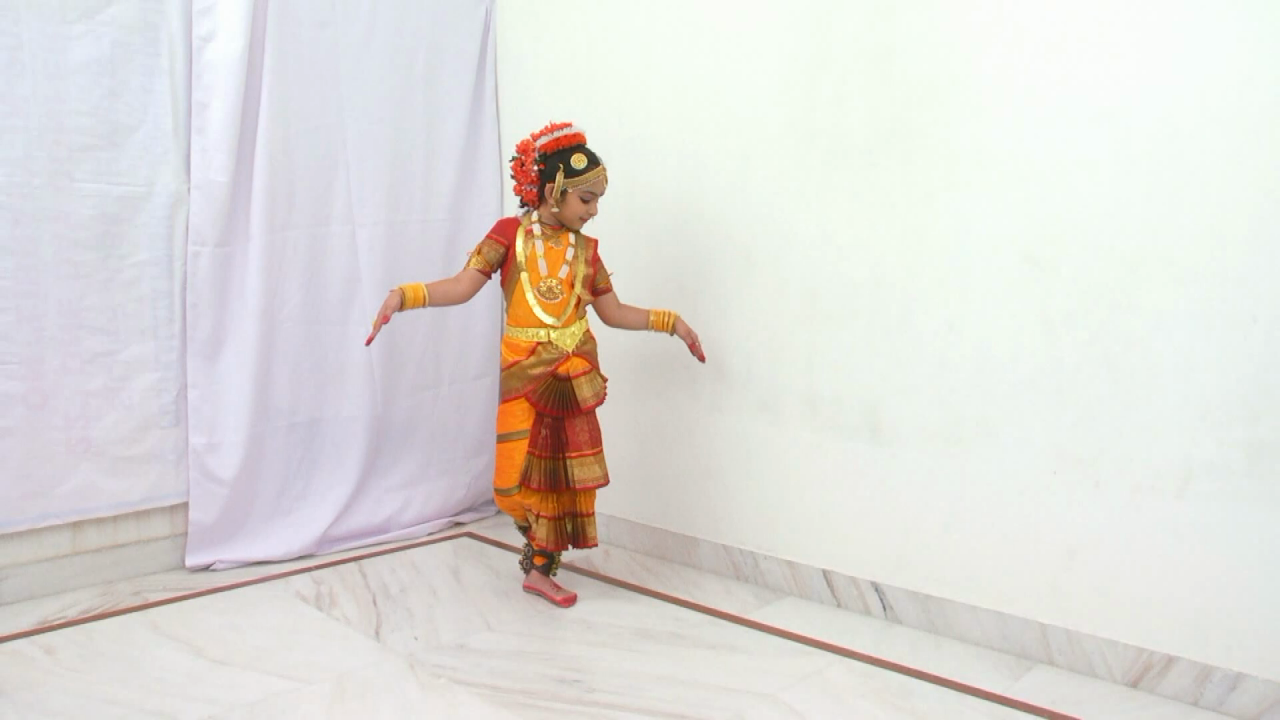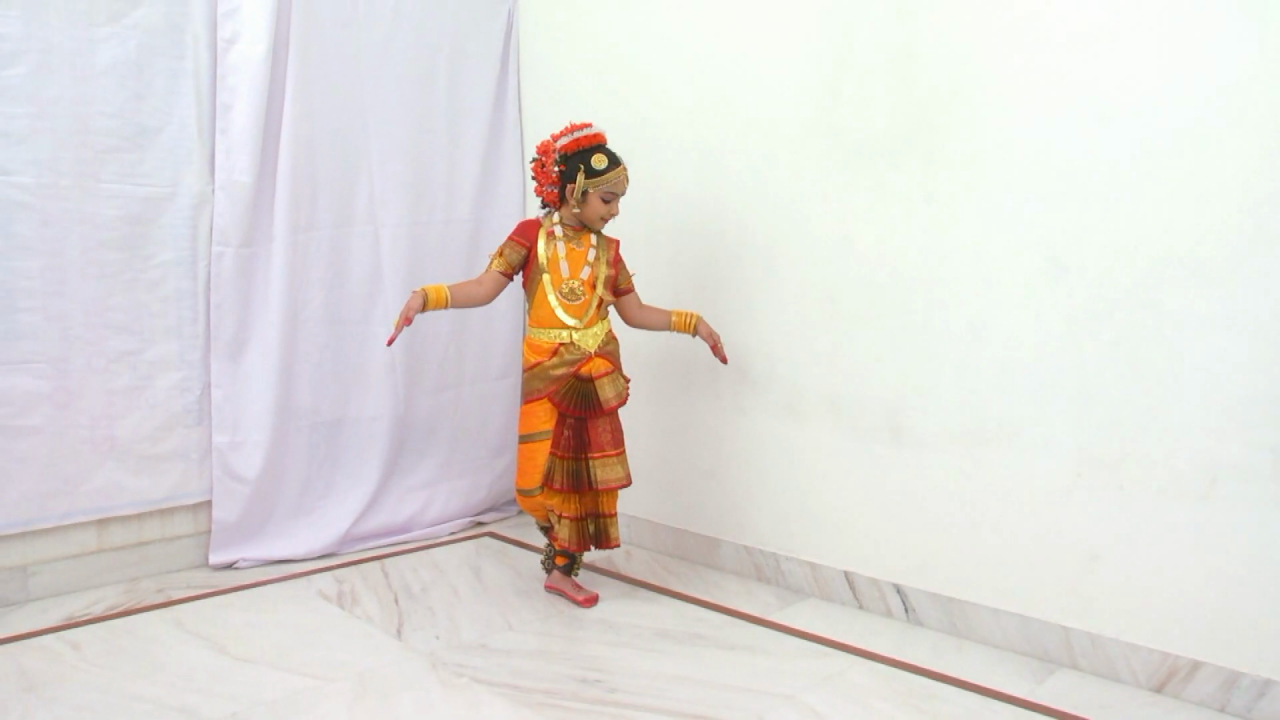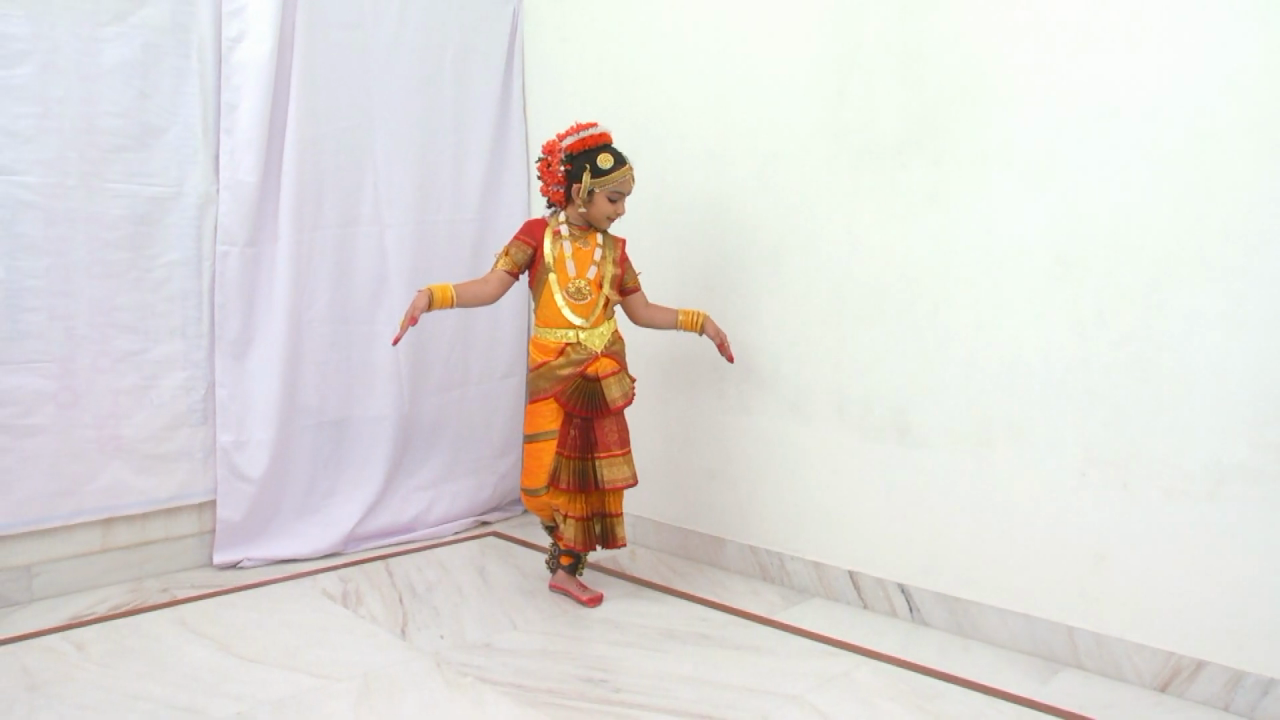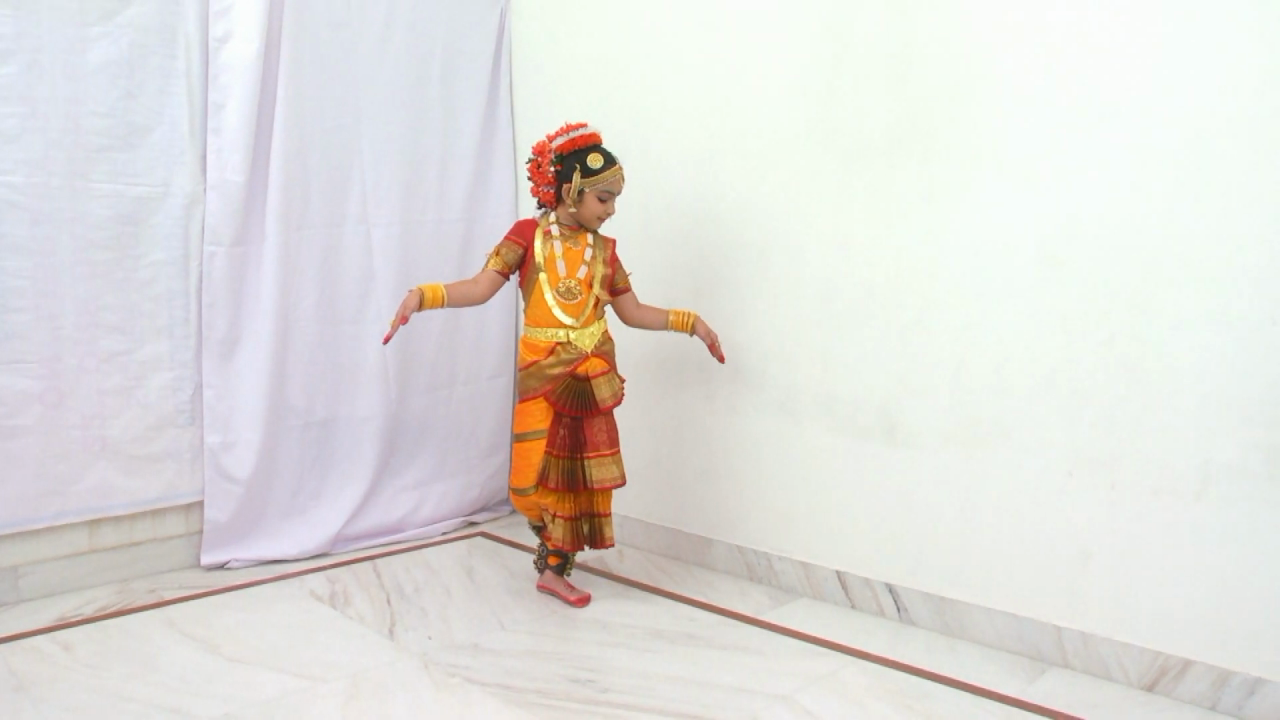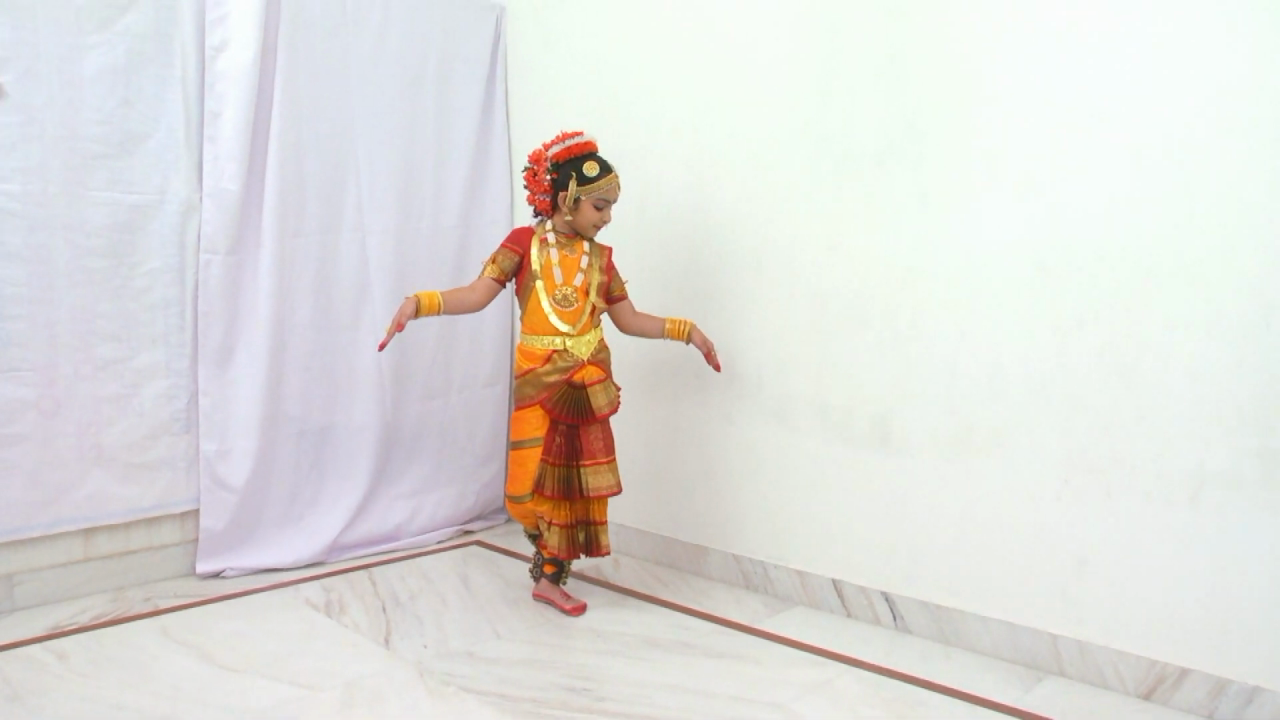
dt=1s
person 1, frame 1
left shoulder: (586, 248)
right shoulder: (510, 233)
left elbow: (612, 312)
right elbow: (462, 286)
left wrist: (670, 321)
right wrist: (404, 294)
left hip: (572, 376)
right hip: (525, 373)
left knee: (563, 474)
right knee: (521, 474)
left ankle: (540, 567)
right ankle: (538, 562)
person 1, frame 2
left shoulder: (607, 250)
right shoulder: (531, 234)
left elbow: (635, 313)
right elbow: (484, 288)
left wrist: (692, 322)
right wrist: (426, 297)
left hip: (594, 377)
right hip: (547, 375)
left knee: (585, 473)
right knee: (544, 476)
left ankle: (562, 569)
right ankle: (560, 562)
person 1, frame 3
left shoulder: (614, 249)
right shoulder: (538, 234)
left elbow: (641, 311)
right elbow: (490, 287)
left wrist: (698, 321)
right wrist: (431, 295)
left hip: (600, 376)
right hip: (553, 373)
left knee: (591, 473)
right knee: (548, 476)
left ankle: (566, 568)
right ankle: (565, 561)
person 1, frame 4
left shoulder: (603, 249)
right shoulder: (528, 235)
left elbow: (632, 312)
right elbow: (480, 288)
left wrist: (690, 322)
right wrist: (422, 295)
left hip: (590, 376)
right hip: (542, 374)
left knee: (579, 474)
right knee: (536, 475)
left ankle: (554, 568)
right ankle: (552, 561)
person 1, frame 5
left shoulder: (600, 257)
right shoulder: (525, 242)
left elbow: (628, 319)
right elbow: (476, 295)
left wrist: (686, 330)
right wrist: (418, 302)
left hip: (587, 385)
right hip: (539, 381)
left knee: (576, 481)
right knee: (534, 482)
left ankle: (550, 577)
right ankle: (548, 570)
